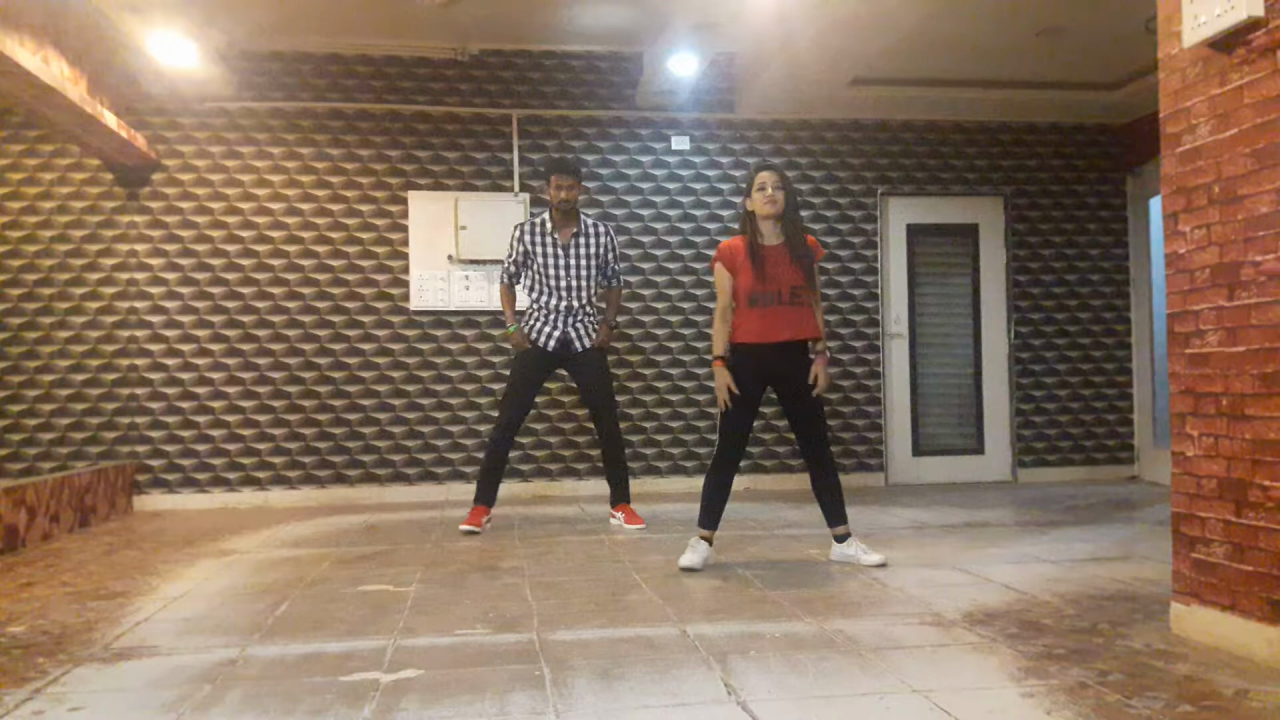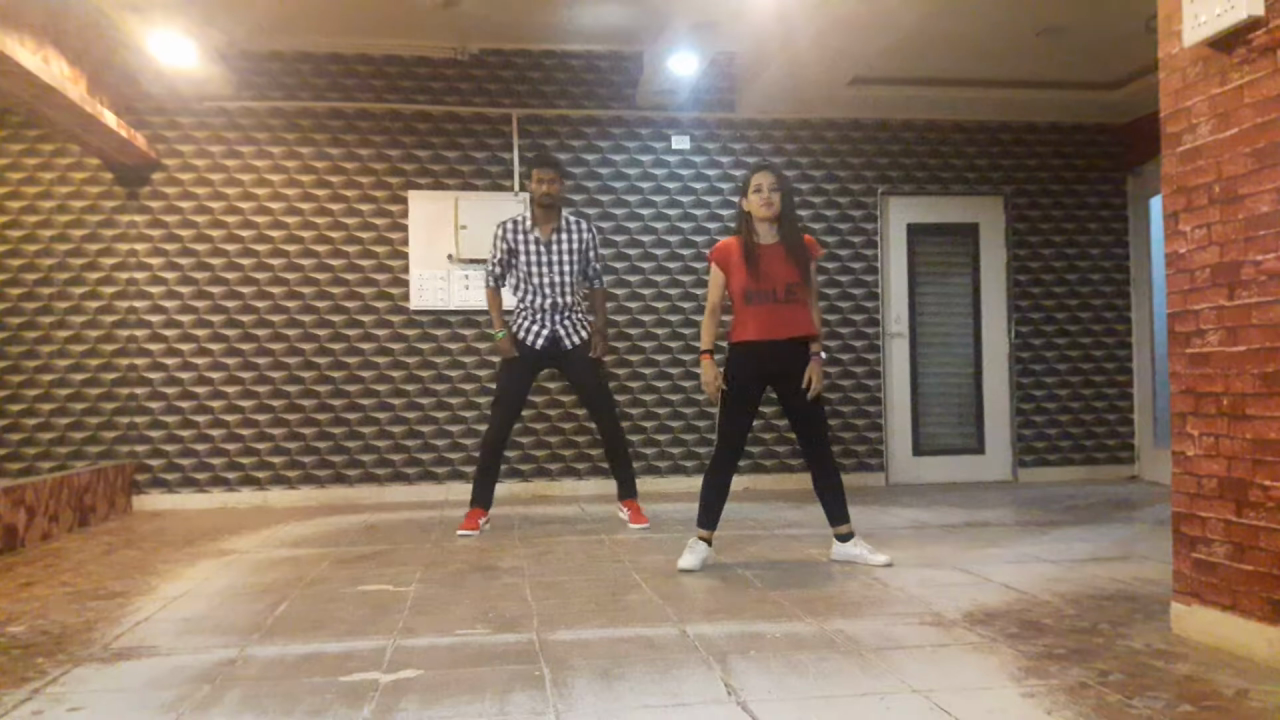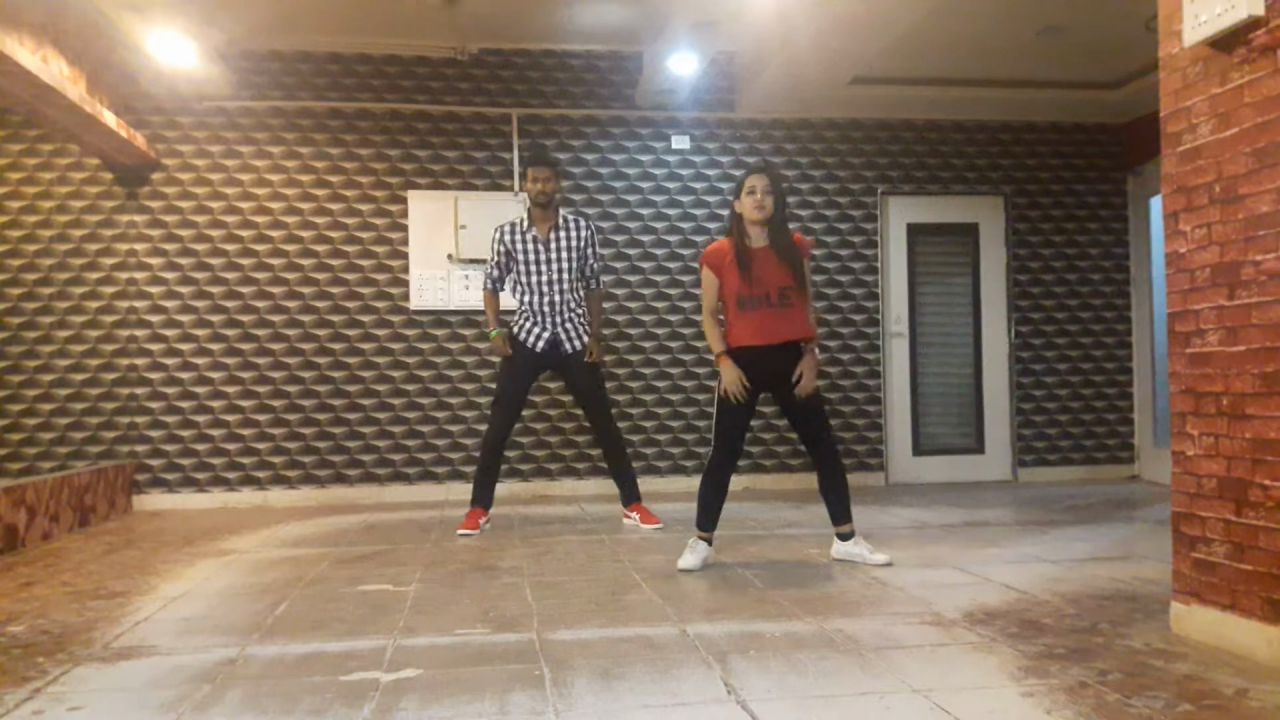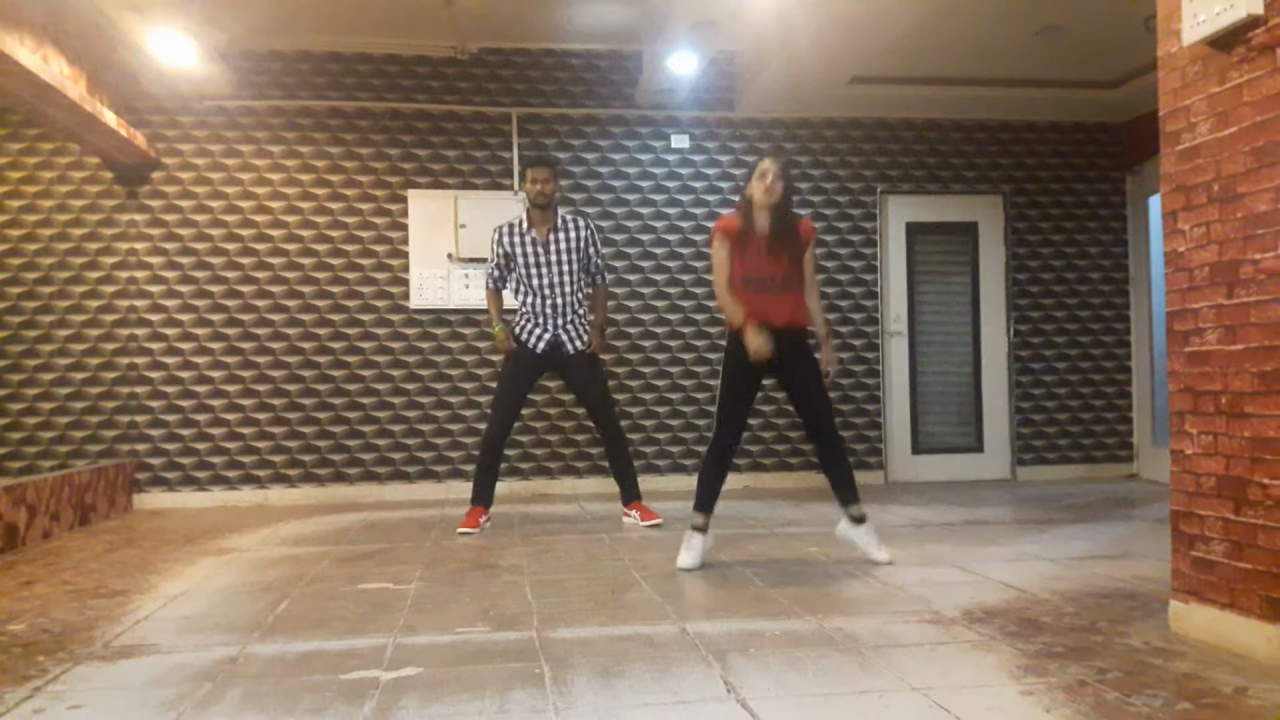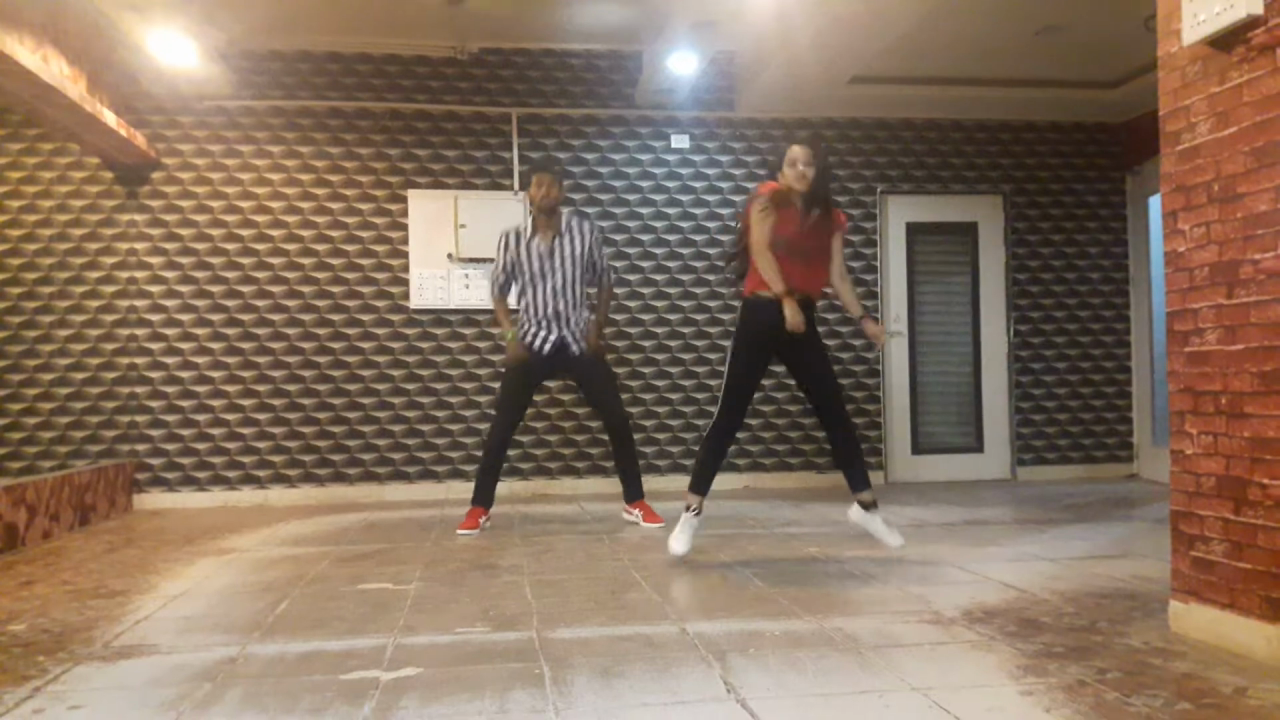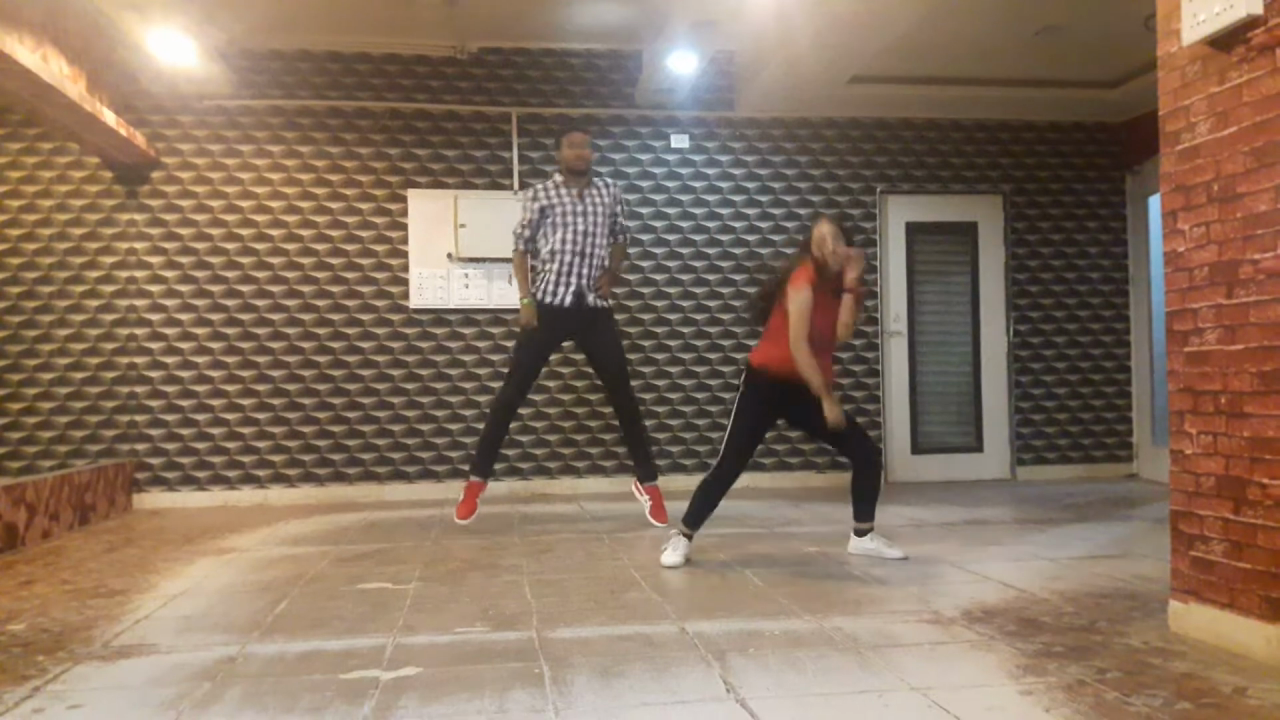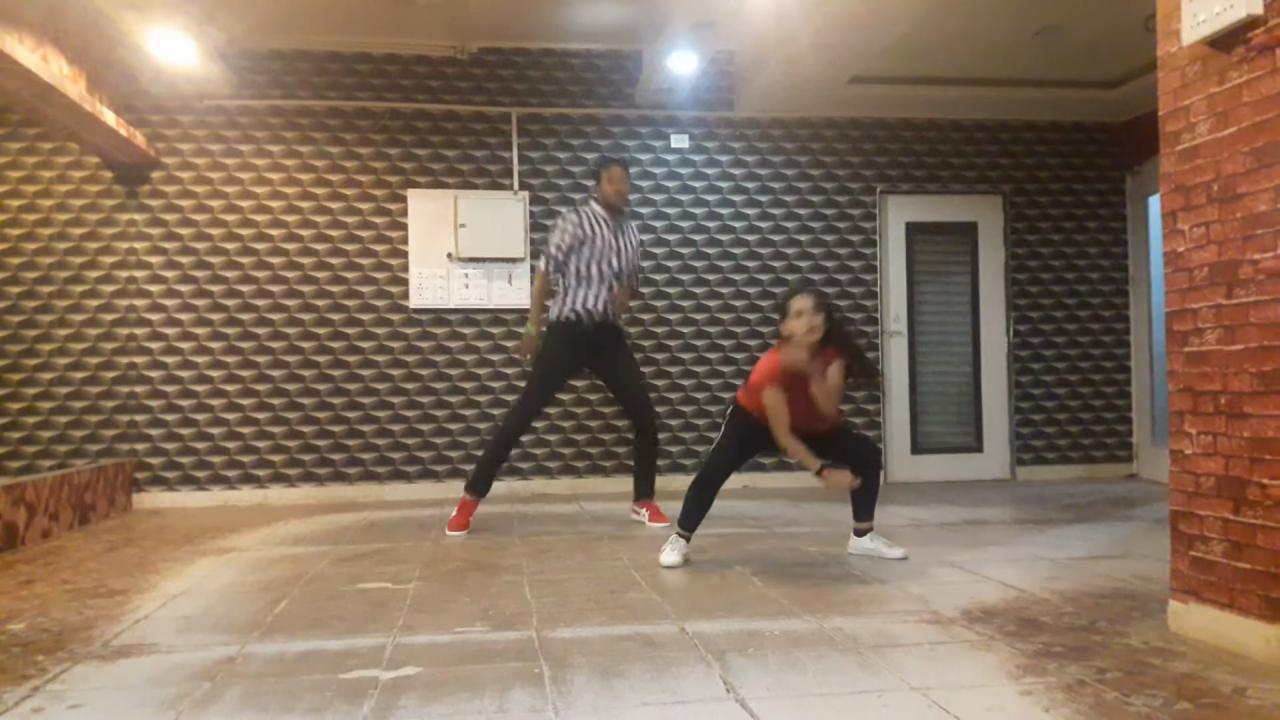
dt=0.2s
person 1, frame 1
left shoulder: (805, 247)
right shoulder: (731, 251)
left elbow: (814, 305)
right elbow: (723, 311)
left wrist: (821, 354)
right wrist: (719, 364)
left hip: (794, 357)
right hip: (748, 358)
left knee: (817, 448)
right knee: (729, 451)
left ankle: (842, 540)
right ankle: (703, 541)
person 1, frame 2
left shoulder: (803, 247)
right shoulder: (727, 252)
left elbow: (812, 305)
right elbow: (713, 309)
left wrist: (817, 355)
right wrist: (706, 357)
left hip: (793, 356)
right hip: (746, 357)
left knee: (818, 448)
right knee: (727, 451)
left ankle: (844, 540)
right ankle: (702, 541)
person 1, frame 3
left shoulder: (795, 247)
right shoulder: (718, 254)
left elbow: (806, 305)
right elbow: (709, 315)
left wrist: (811, 355)
right wrist: (722, 360)
left hip: (789, 358)
right hip: (743, 361)
left knee: (824, 447)
right knee: (724, 454)
left ankle: (846, 539)
right ankle: (702, 542)
person 1, frame 4
left shoulder: (801, 231)
right shoulder: (729, 228)
left elbow: (811, 291)
right elbow: (722, 288)
left wrist: (825, 341)
right wrist: (747, 327)
left hip: (792, 343)
right hip: (745, 343)
left knee: (825, 431)
right knee: (726, 438)
left ankle: (855, 521)
right ankle: (698, 531)
person 1, frame 5
left shoulder: (829, 217)
right shoulder: (768, 198)
left elbow: (837, 276)
right elbow: (759, 250)
left wrist: (863, 318)
right wrist: (786, 300)
left hip: (802, 321)
right hip: (760, 315)
left knee: (834, 413)
right knee: (730, 417)
left ankle: (866, 507)
right ankle: (692, 512)
person 1, frame 6
left shoulder: (842, 285)
right shoulder: (805, 279)
left elbow: (839, 335)
right elbow: (798, 345)
left wrist: (851, 286)
right wrist: (826, 398)
left hip: (804, 386)
right hip: (765, 384)
left knee: (867, 452)
right knee: (731, 464)
left ankle: (863, 536)
right ankle: (682, 537)
person 1, frame 7
left shoulder: (833, 353)
right shoulder: (771, 369)
left elbow: (829, 409)
right elbow: (782, 435)
left wrist: (811, 370)
right wrist: (823, 471)
left hip: (806, 426)
right hip: (752, 421)
left knee: (866, 453)
right knee: (716, 469)
left ankle: (863, 536)
right ankle: (680, 539)
person 2, frame 1
left shoulder: (601, 233)
right shoulder: (526, 232)
left elbow: (613, 282)
right elbow: (508, 280)
left wrist: (609, 323)
right wrist: (512, 325)
left hip: (584, 337)
right hip: (539, 336)
left knee: (607, 419)
right knee: (509, 419)
left ankle: (620, 504)
right ankle: (482, 505)
person 2, frame 2
left shoulder: (583, 231)
right shoulder: (509, 231)
left elbow: (595, 282)
right elbow: (494, 282)
left wrist: (599, 328)
right wrist: (500, 331)
left hip: (572, 335)
right hip: (527, 335)
left knee: (606, 414)
right knee: (501, 420)
left ankle: (628, 499)
right ankle: (479, 508)
person 2, frame 3
left shoulder: (581, 229)
right shoulder: (506, 234)
left elbow: (593, 285)
right elbow: (491, 285)
left wrist: (596, 334)
right wrist: (495, 330)
left hip: (573, 338)
right hip: (527, 338)
left knee: (602, 420)
right knee: (500, 423)
left ankle: (632, 504)
right ankle: (479, 508)
person 2, frame 4
left shoulder: (582, 229)
right shoulder: (506, 235)
left elbow: (598, 280)
right elbow: (494, 285)
left wrist: (599, 328)
right wrist: (497, 326)
left hip: (575, 339)
right hip: (529, 339)
left knee: (606, 419)
right knee: (499, 422)
left ankle: (632, 502)
right ankle: (479, 507)
person 2, frame 5
left shoulder: (584, 230)
right shoulder: (511, 240)
left elbow: (604, 279)
right elbow: (499, 292)
left wrist: (598, 326)
right wrist: (510, 334)
left hip: (579, 342)
right hip: (534, 343)
left knee: (617, 419)
right knee: (503, 425)
left ankle: (635, 502)
right ankle: (480, 507)
person 2, frame 6
left shoulder: (609, 192)
right shoulder: (540, 194)
left elbow: (619, 239)
right elbow: (521, 247)
left wrist: (610, 275)
right wrist: (525, 298)
left hip: (593, 306)
right hip: (549, 305)
left knee: (621, 390)
right knee: (514, 388)
left ankle: (647, 481)
right ankle: (477, 479)
person 2, frame 7
left shoulder: (631, 234)
right shoulder: (577, 220)
right elbow: (546, 272)
left wrist: (624, 298)
right wrist: (532, 327)
left hip: (608, 334)
right hip: (570, 329)
left knee: (644, 414)
right knee: (527, 410)
left ankle: (644, 501)
right ankle: (472, 497)
